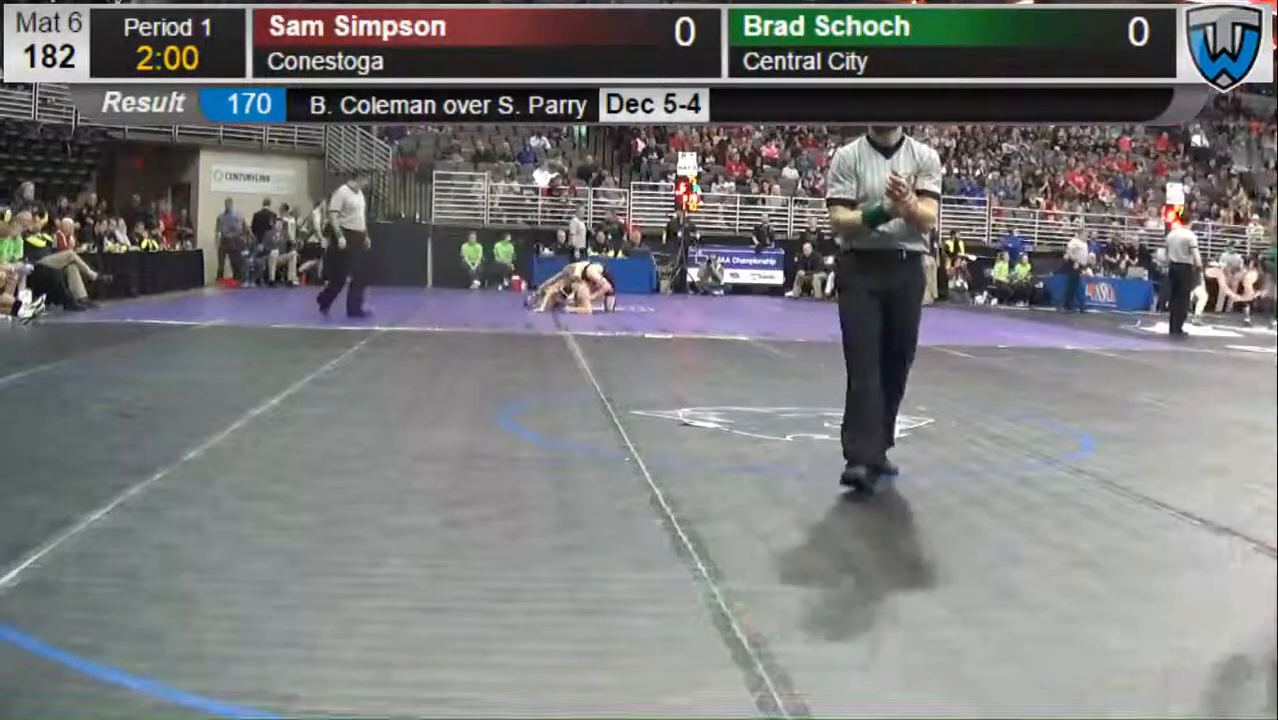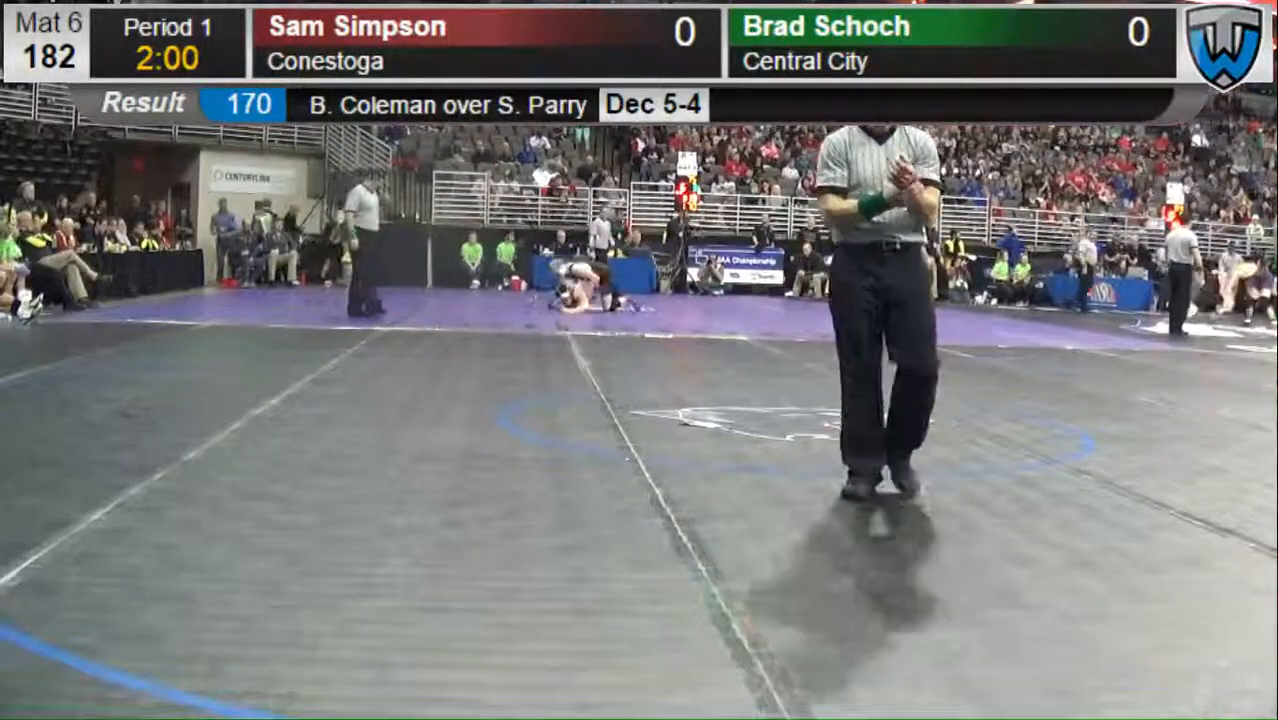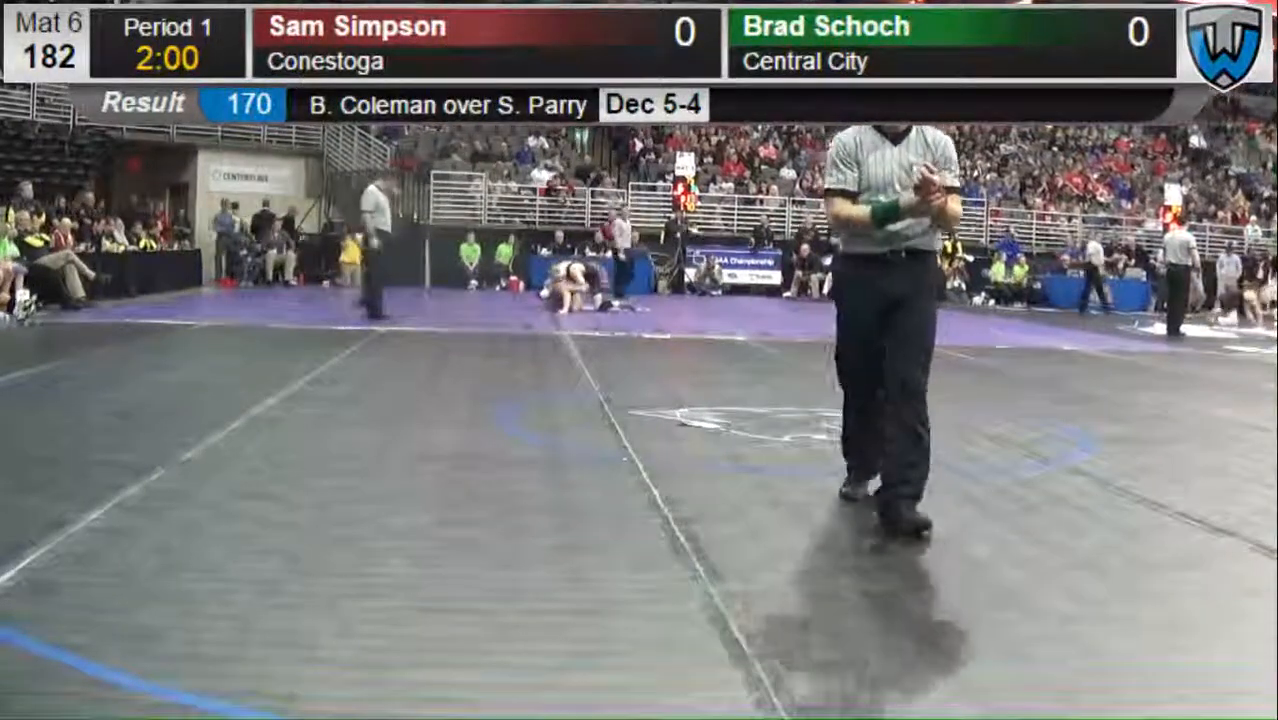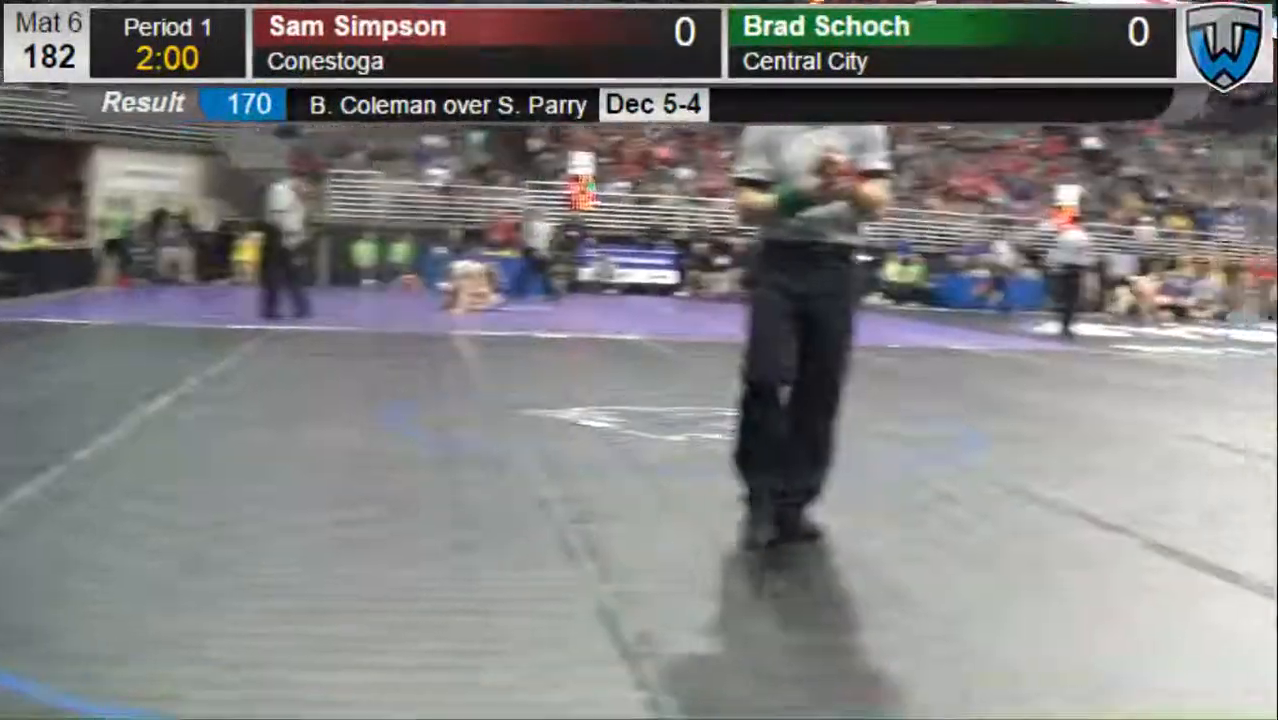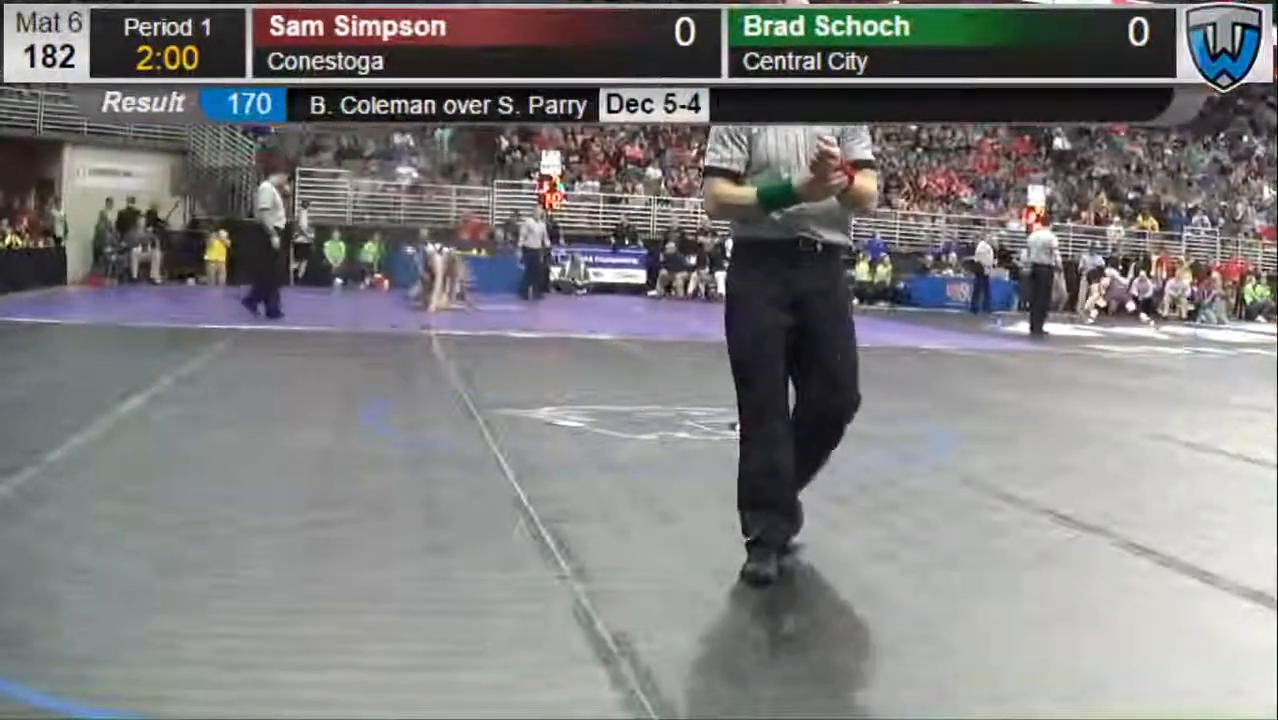
dt=0.4s
person 1, frame 1
left shoulder: (924, 157)
right shoulder: (847, 156)
left elbow: (928, 220)
right elbow: (839, 220)
left wrist: (907, 203)
right wrist: (885, 211)
left hip: (906, 269)
right hip: (860, 268)
left knee: (895, 364)
right knee: (863, 362)
left ankle: (876, 448)
right ankle: (862, 460)
person 1, frame 2
left shoulder: (920, 142)
right shoulder: (839, 143)
left elbow: (930, 212)
right elbow: (830, 211)
left wrist: (912, 191)
right wrist: (884, 200)
left hip: (907, 264)
right hip: (854, 265)
left knee: (921, 367)
right knee: (859, 371)
left ankle: (898, 451)
right ankle: (862, 468)
person 1, frame 3
left shoulder: (937, 143)
right shoulder: (848, 142)
left elbow: (952, 219)
right elbow: (837, 214)
left wrist: (937, 201)
right wrist: (899, 208)
left hip: (916, 274)
right hip: (860, 273)
left knee: (908, 386)
right knee: (858, 378)
left ankle: (899, 498)
right ankle: (860, 467)
person 1, frame 4
left shoulder: (865, 131)
right shoulder: (766, 130)
left elbow: (877, 205)
right elbow: (747, 205)
left wrist: (847, 185)
right wrist: (804, 197)
left hip: (836, 271)
right hip: (777, 267)
left knee: (819, 393)
right knee: (764, 381)
left ankle: (794, 501)
right ankle: (763, 496)
person 1, frame 5
left shoulder: (847, 120)
right shoulder: (737, 119)
left elbow: (867, 199)
right elbow: (717, 198)
left wrist: (842, 181)
right wrist: (793, 191)
left hip: (826, 269)
right hip: (759, 270)
left knee: (838, 400)
right knee: (763, 407)
left ankle: (782, 490)
right ankle: (766, 536)
